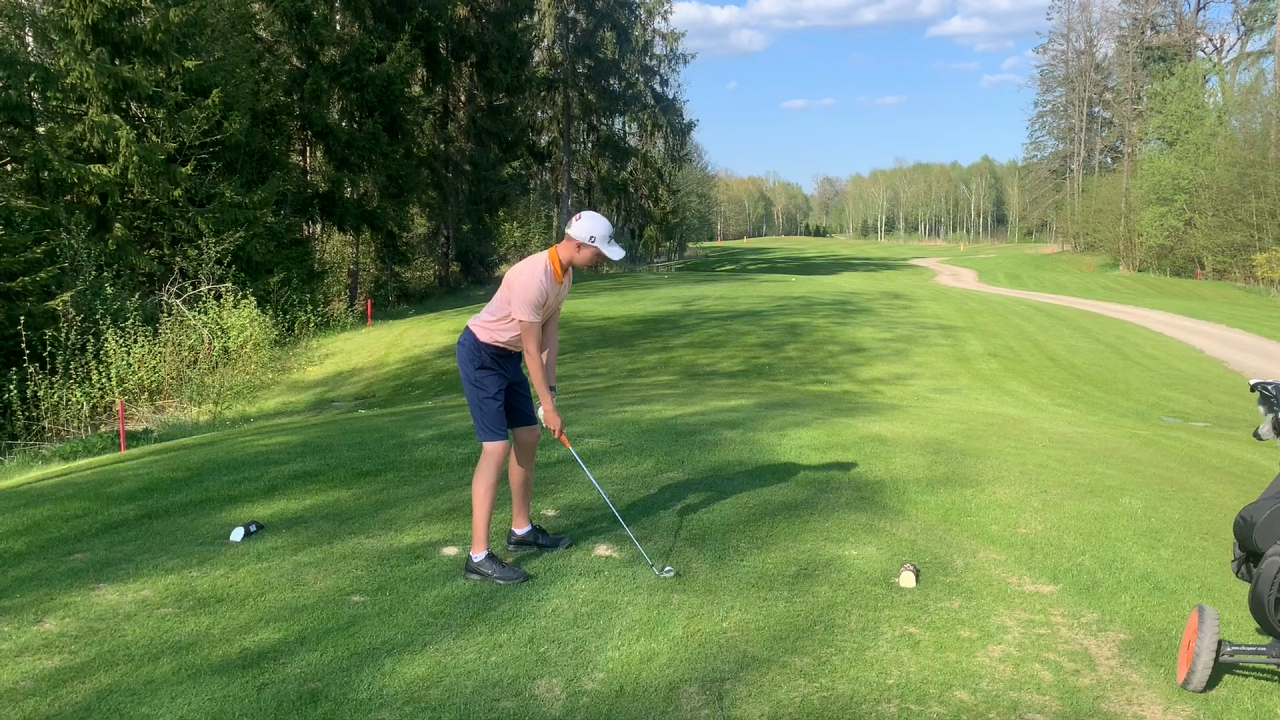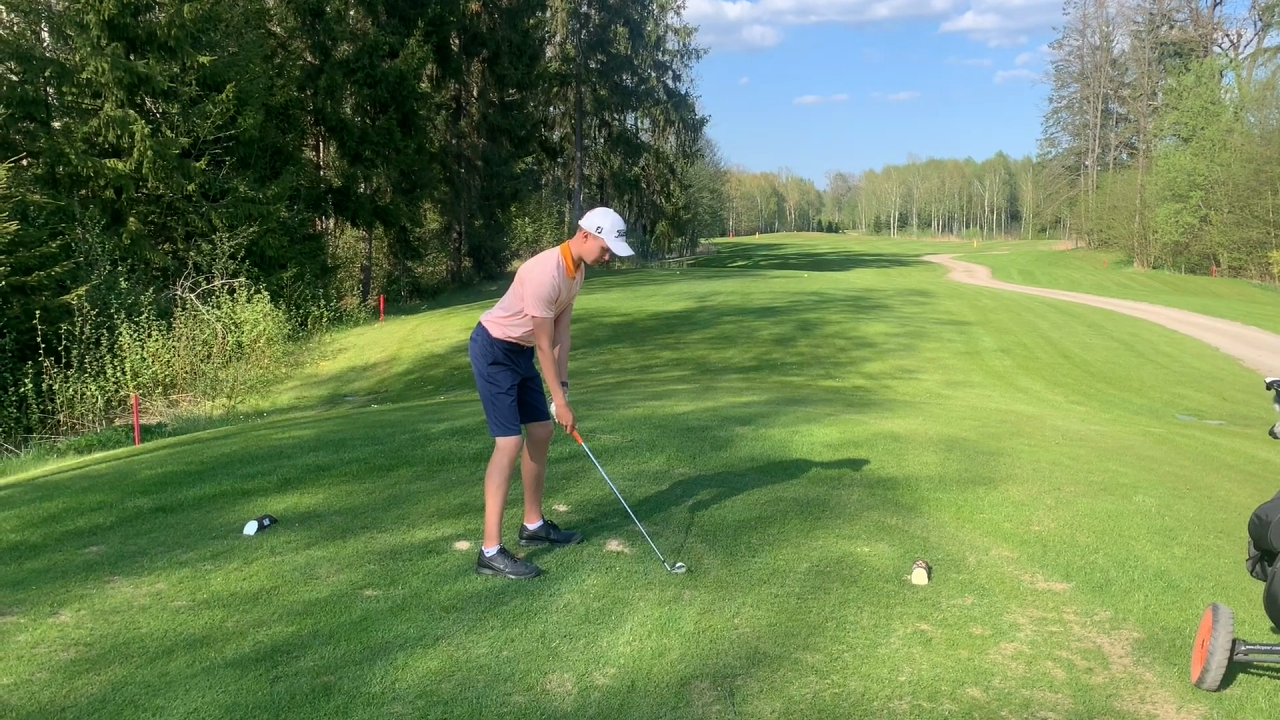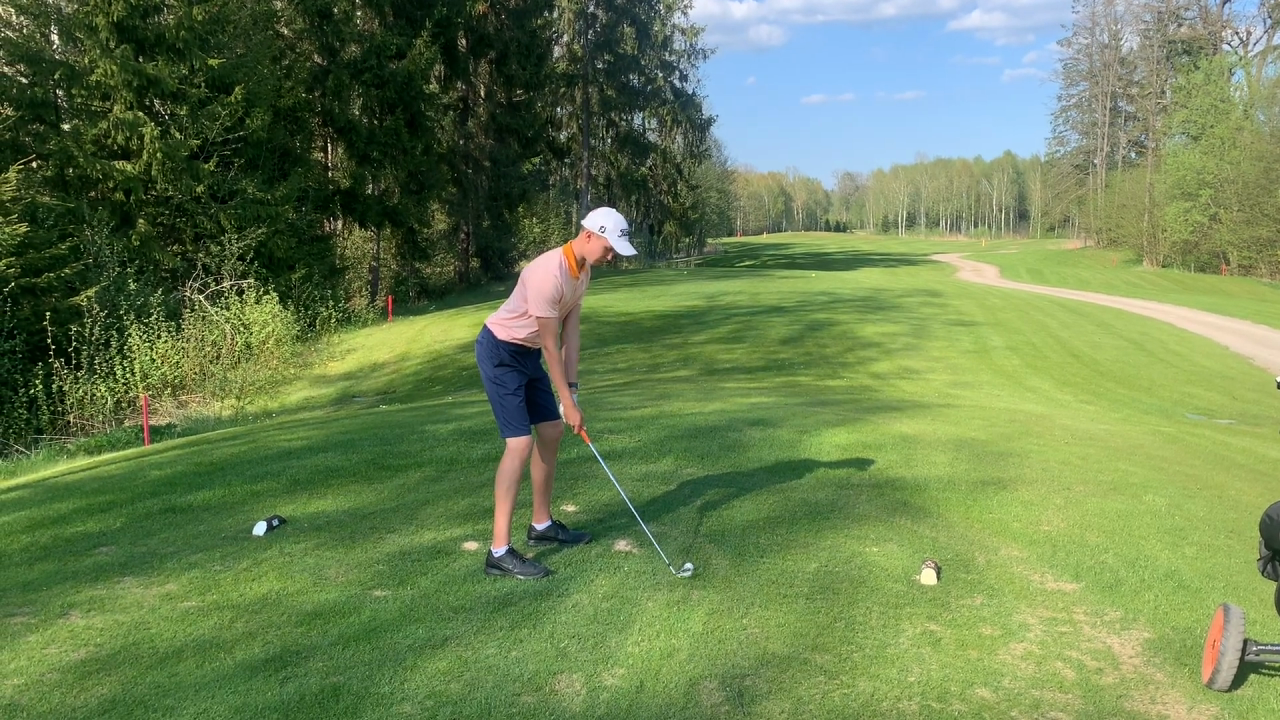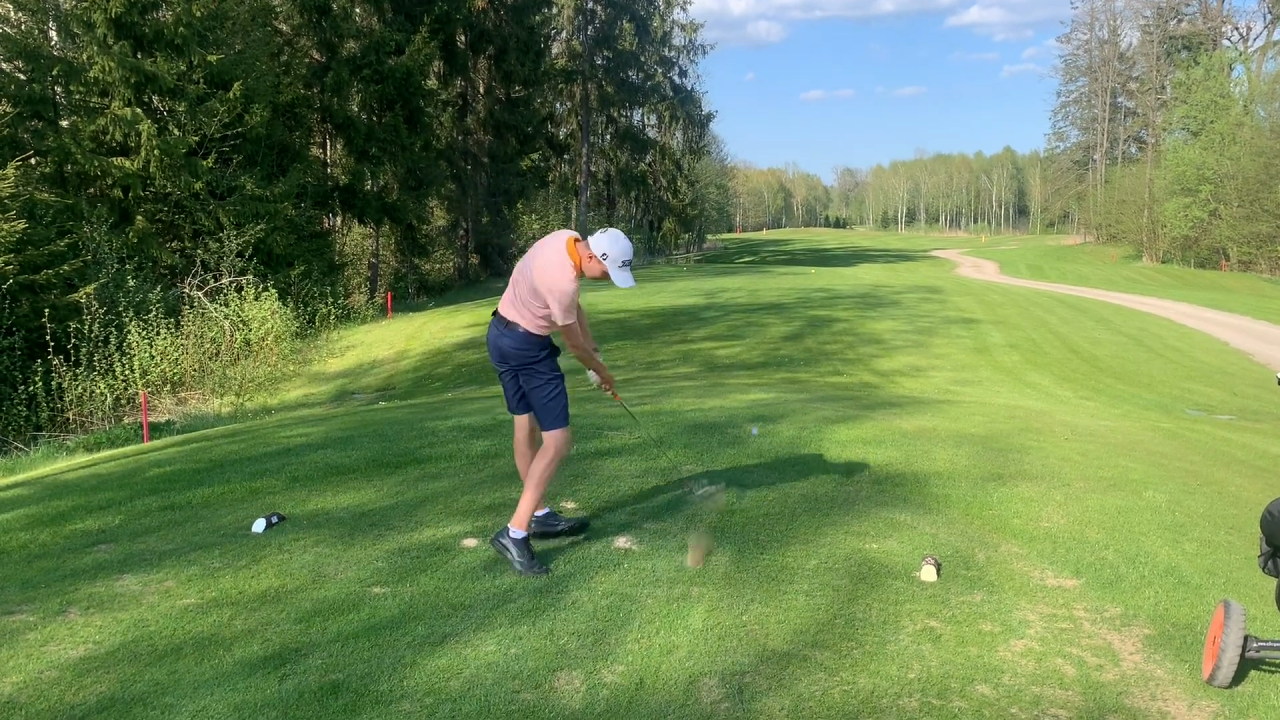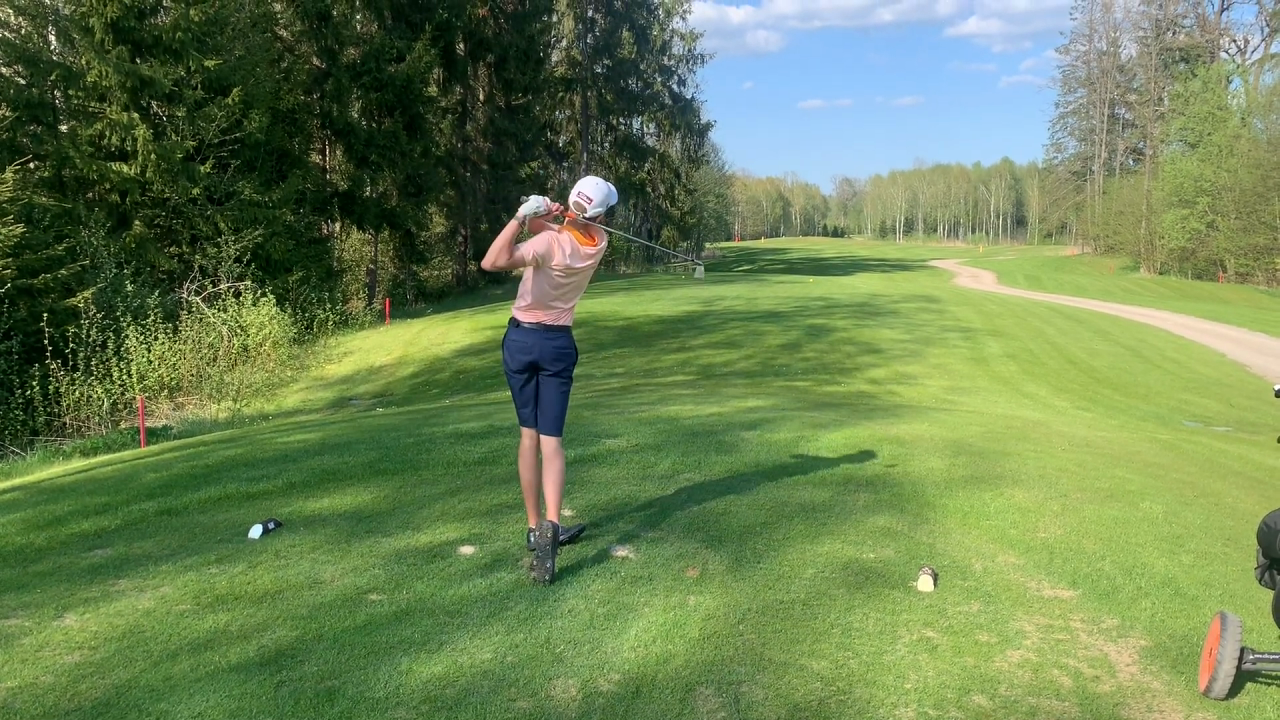
dt=1s
person 1, frame 1
left shoulder: (565, 274)
right shoulder: (533, 277)
left elbow: (550, 335)
right elbow: (532, 348)
left wrist: (550, 392)
right wrist: (548, 405)
left hip: (506, 355)
right hip: (481, 354)
left knee: (528, 436)
right knee: (498, 447)
left ankle: (521, 529)
right ankle: (479, 556)
person 1, frame 2
left shoulder: (577, 269)
right shoulder: (546, 272)
left elbow: (562, 331)
right elbow: (545, 344)
left wrist: (563, 388)
right wrist: (561, 401)
left hip: (519, 350)
right hip: (494, 349)
left knee: (541, 431)
right knee: (510, 442)
left ankle: (534, 524)
right ankle: (491, 551)
person 1, frame 3
left shoulder: (583, 271)
right shoulder: (548, 273)
left elbow: (570, 331)
right elbow: (550, 344)
left wrist: (573, 388)
right wrist: (567, 402)
left hip: (527, 352)
right hip: (500, 351)
left knee: (551, 431)
right knee: (520, 444)
left ankle: (541, 524)
right ankle: (500, 551)
person 1, frame 4
left shoulder: (563, 238)
right shoulder: (563, 282)
right elbow: (574, 340)
left wrist: (590, 343)
right wrist: (600, 370)
left hip: (502, 334)
right hip: (526, 346)
left knee: (526, 426)
right knee: (557, 440)
left ankle: (539, 515)
right ankle: (514, 533)
person 1, frame 5
left shoulder: (550, 243)
right shoulder: (599, 242)
left elbow: (492, 262)
left wrist: (523, 215)
right wrist: (536, 218)
left hip: (521, 339)
right hip: (558, 343)
left knee: (529, 435)
right knee: (551, 440)
left ankle: (535, 527)
right ankle: (550, 527)
